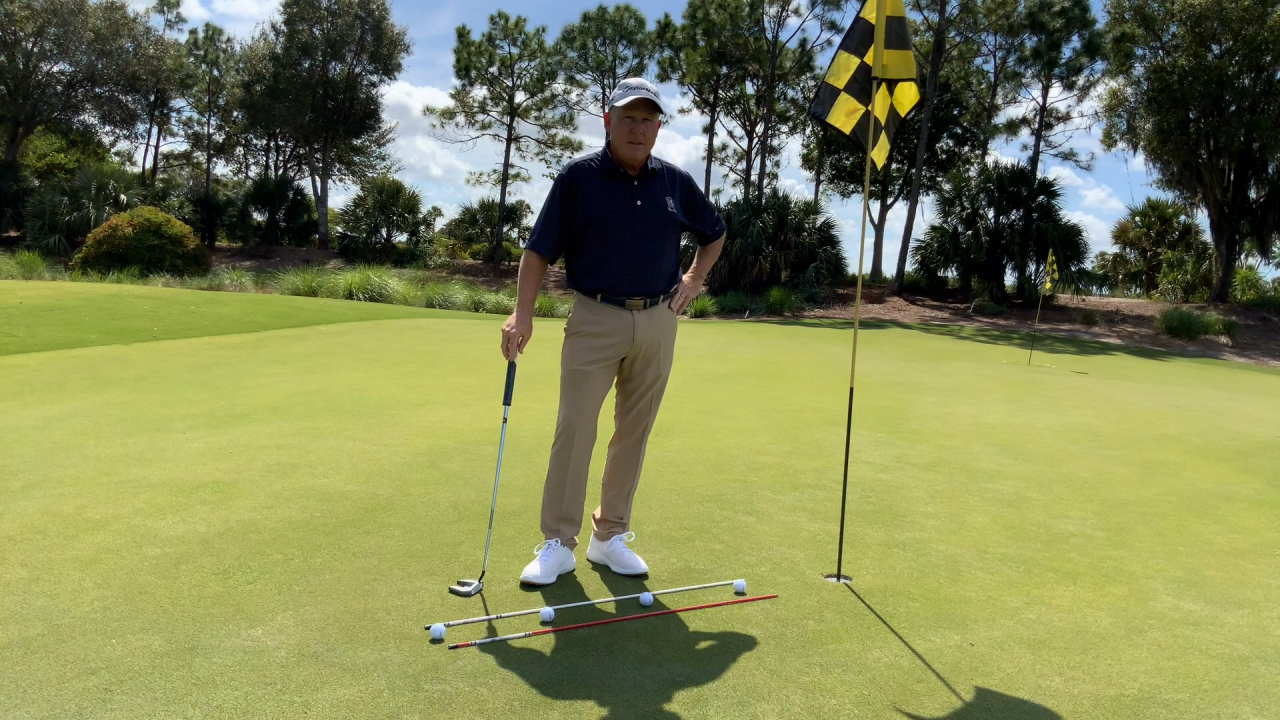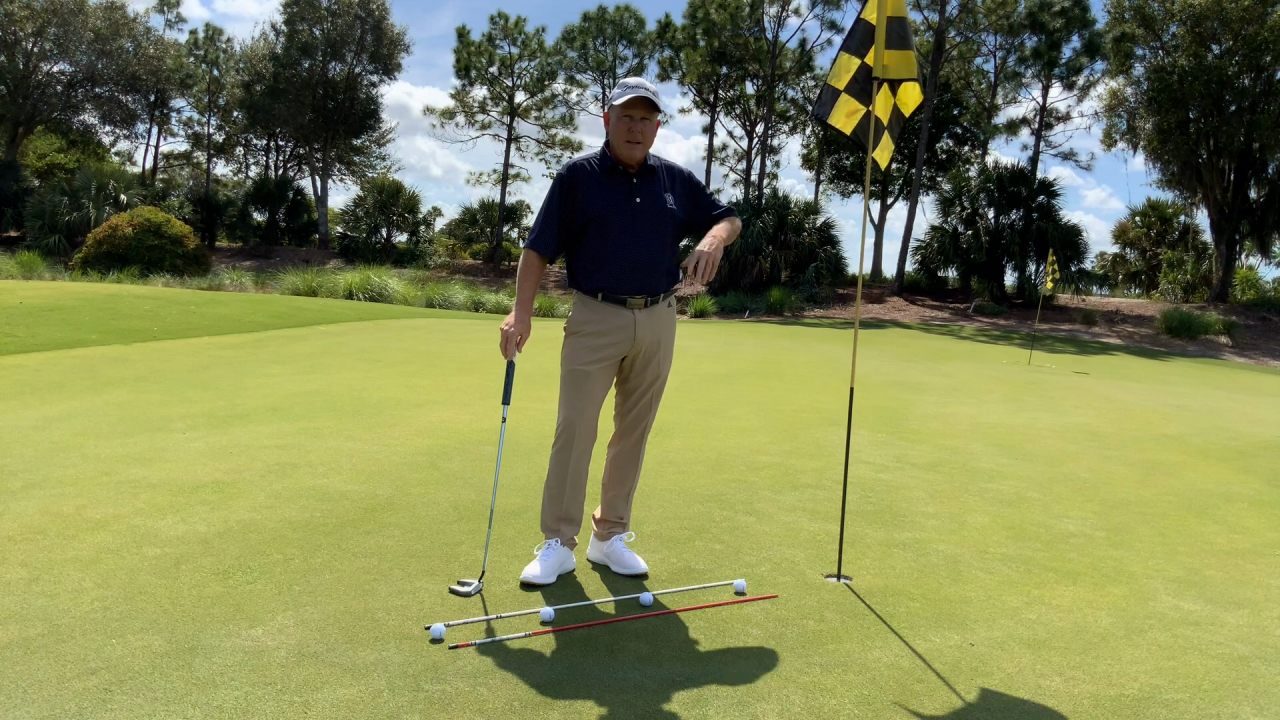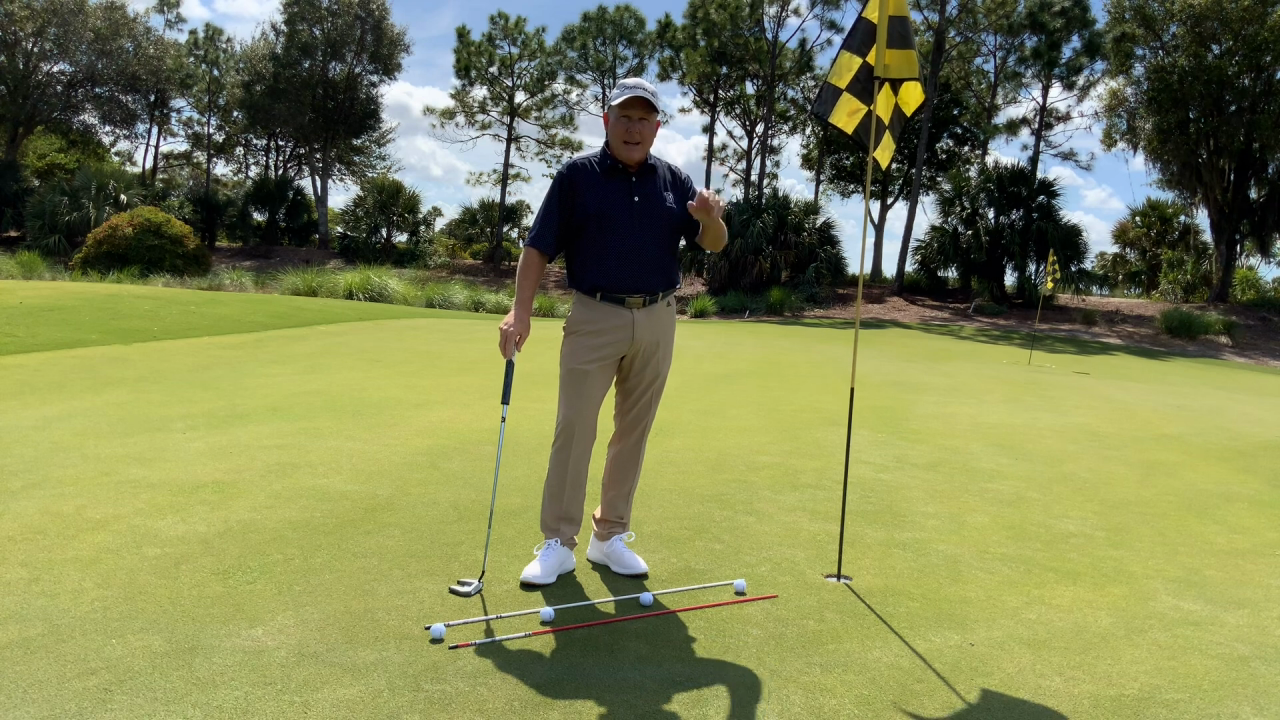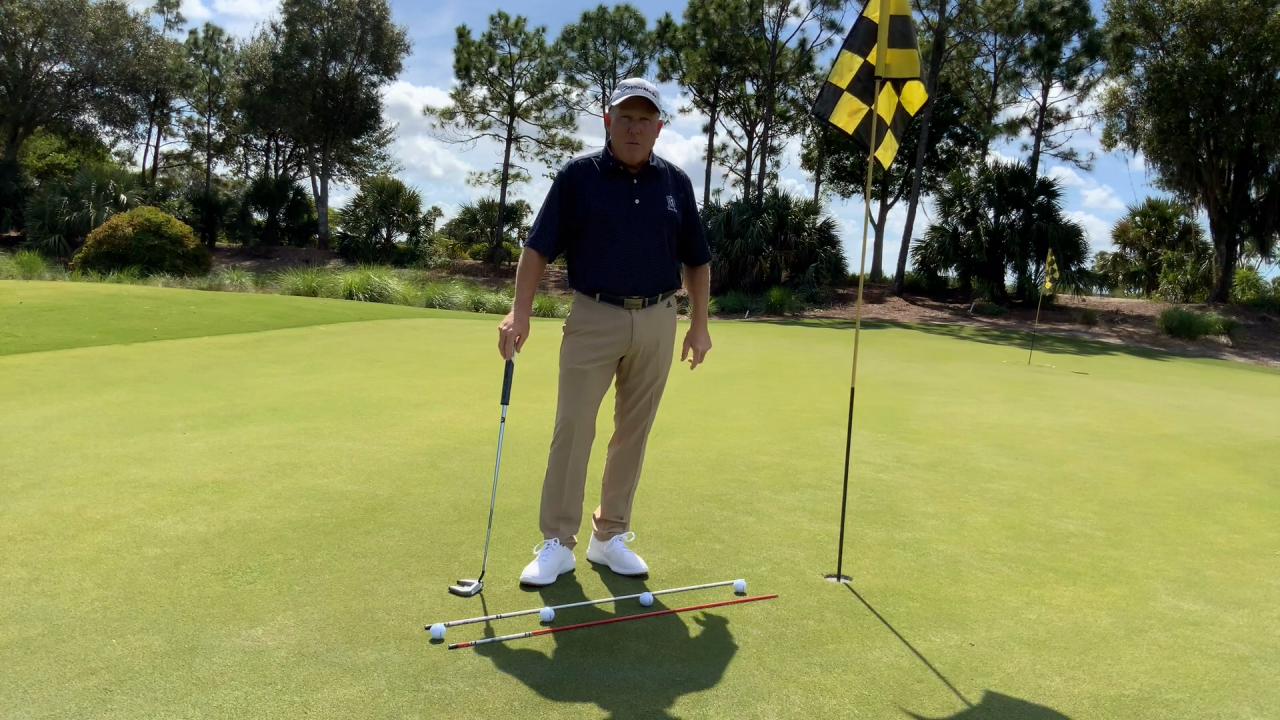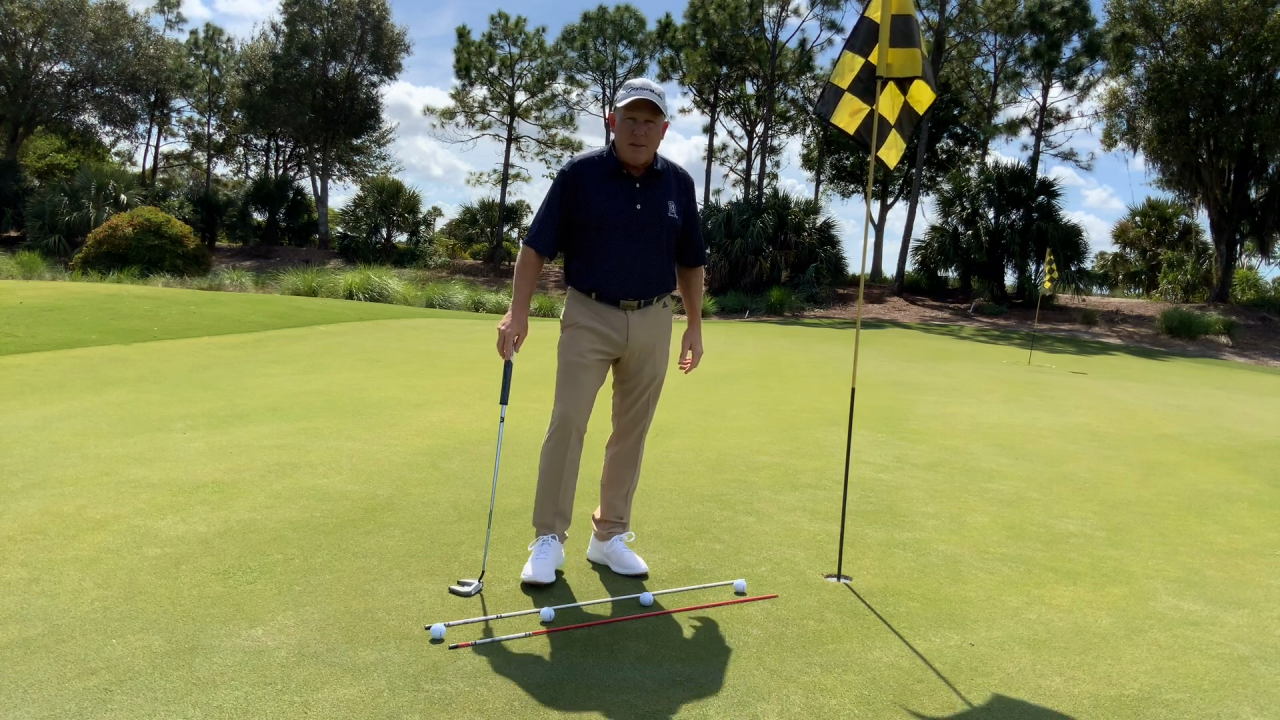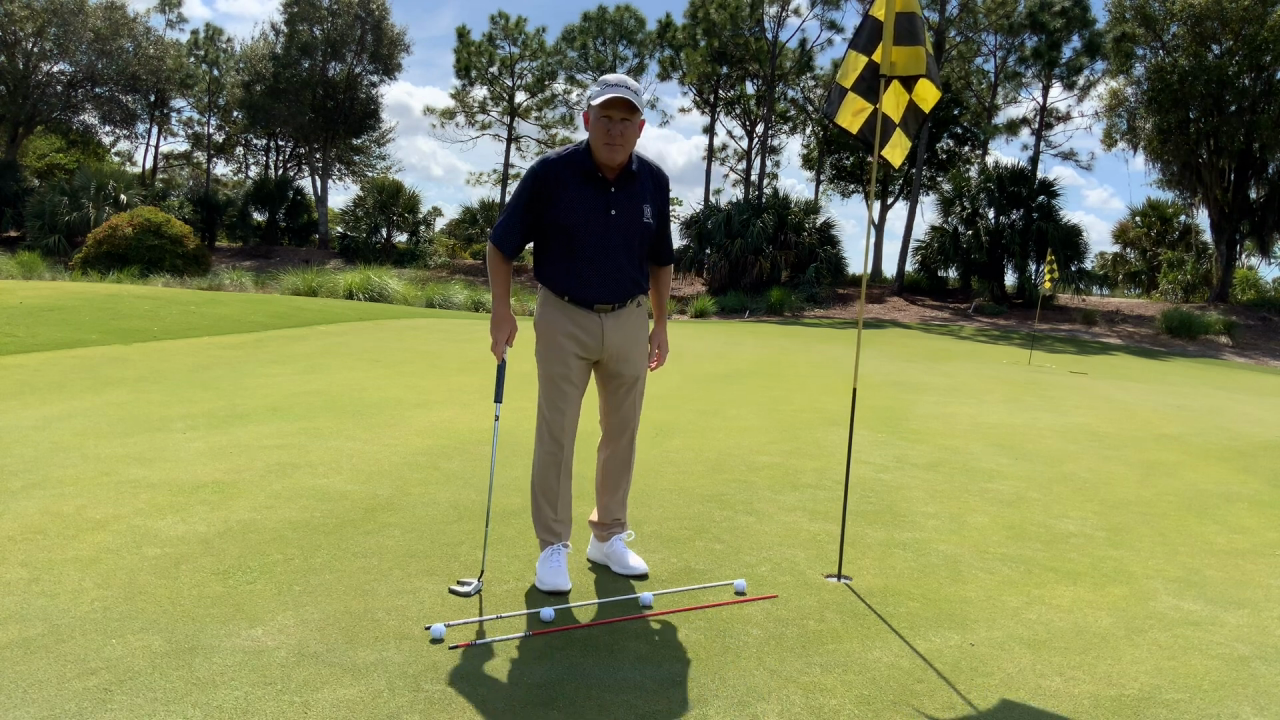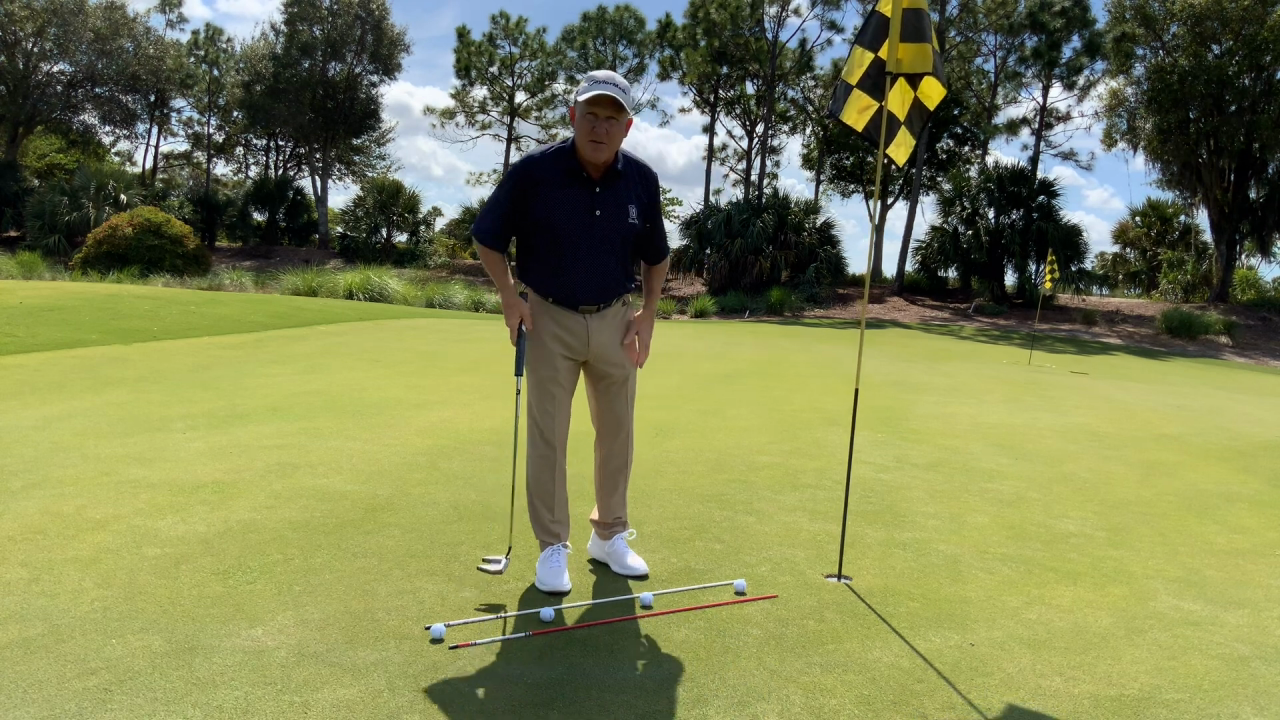
dt=0.5s
person 1, frame 1
left shoulder: (676, 181)
right shoulder: (577, 176)
left elbow: (714, 232)
right elbow: (539, 250)
left wrist: (695, 279)
right wrist: (522, 313)
left hip: (657, 321)
right hip: (596, 319)
left knee: (634, 432)
right knee: (575, 428)
left ankle: (610, 535)
right ankle: (558, 543)
person 1, frame 2
left shoulder: (675, 179)
right shoulder: (576, 176)
left elbow: (728, 220)
right elbow: (538, 249)
left wrist: (712, 241)
right wrist: (521, 312)
left hip: (657, 320)
right hip: (595, 318)
left knee: (633, 432)
right knee: (574, 429)
left ankle: (610, 535)
right ankle: (558, 543)
person 1, frame 3
left shoulder: (674, 180)
right shoulder: (576, 175)
left elbow: (715, 242)
right elbow: (538, 247)
left wrist: (712, 220)
right wrist: (520, 311)
left hip: (656, 320)
right hip: (594, 317)
left knee: (633, 432)
right knee: (574, 428)
left ankle: (610, 536)
right ankle: (557, 543)
person 1, frame 4
left shoulder: (676, 181)
right shoulder: (577, 175)
left elbow: (697, 258)
right elbow: (537, 247)
left wrist: (700, 323)
right wrist: (520, 312)
left hip: (656, 321)
right hip: (593, 318)
left knee: (633, 432)
right knee: (573, 429)
left ankle: (610, 536)
right ankle: (557, 542)
person 1, frame 5
left shoulder: (679, 182)
right shoulder: (578, 174)
left elbow: (690, 261)
right elbow: (536, 246)
left wrist: (694, 326)
right wrist: (518, 311)
left hip: (652, 321)
right hip: (589, 317)
left knee: (631, 432)
right knee: (566, 423)
left ankle: (610, 536)
right ankle: (548, 538)
person 1, frame 6
left shoulder: (654, 180)
right shoulder: (549, 173)
left elbow: (660, 258)
right elbow: (501, 244)
left wrist: (660, 324)
right wrist: (501, 312)
left hip: (628, 320)
right hip: (564, 319)
left knee: (621, 433)
right knee: (556, 434)
left ankle: (608, 536)
right ankle: (553, 547)
person 1, frame 7
left shoulder: (642, 179)
right shoulder: (532, 171)
left elbow: (656, 255)
right elbow: (487, 237)
left wrist: (648, 314)
right wrist: (508, 294)
left hip: (615, 320)
right hip: (549, 319)
left knee: (616, 431)
right knee: (548, 435)
left ankle: (610, 535)
right ankle: (552, 547)
